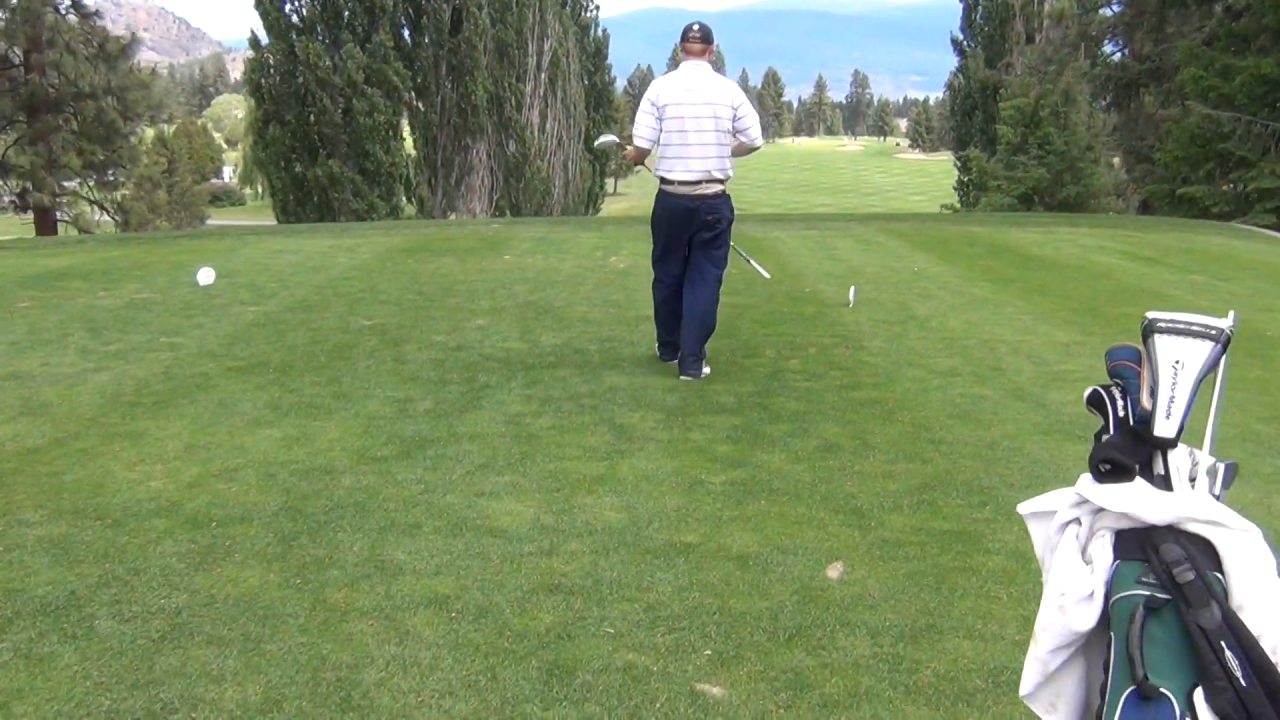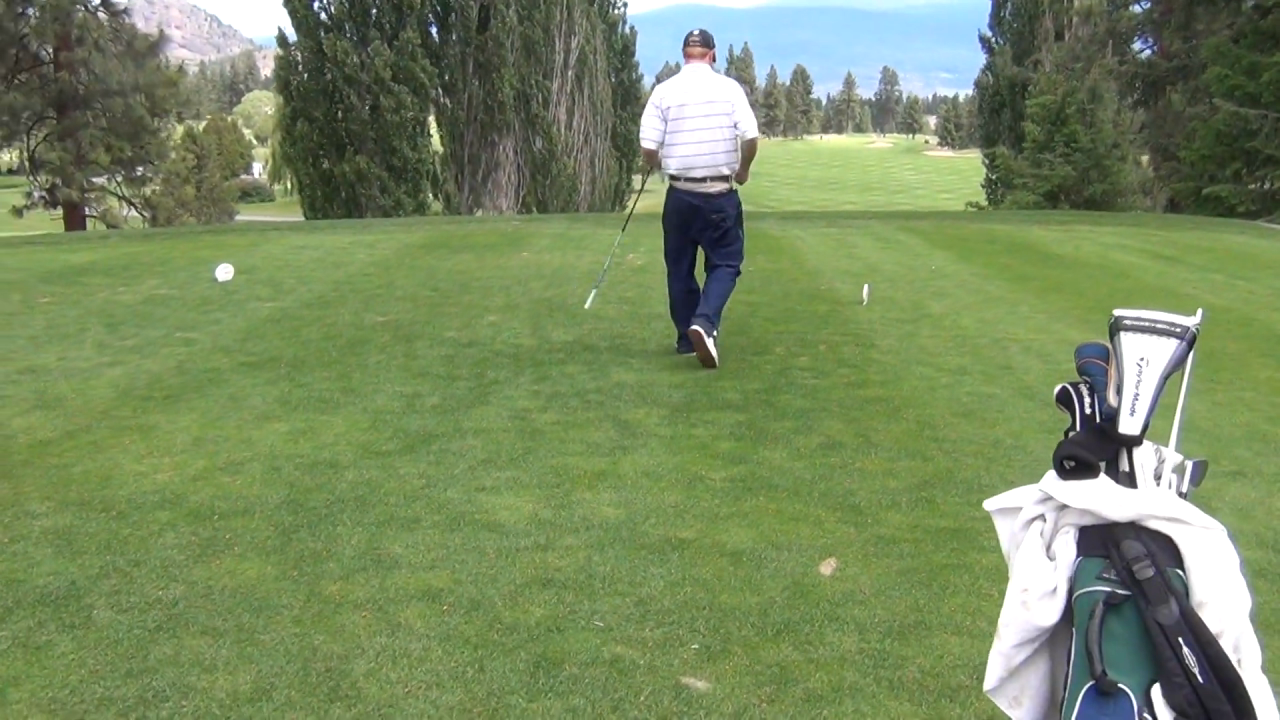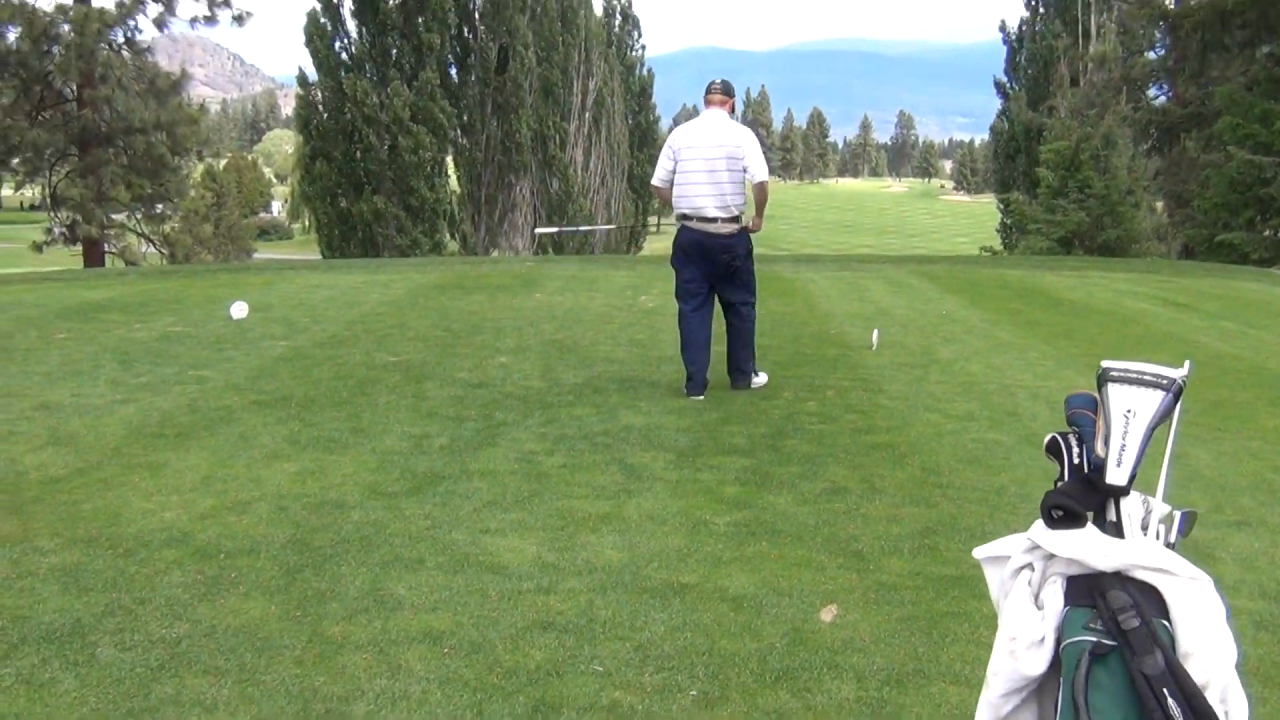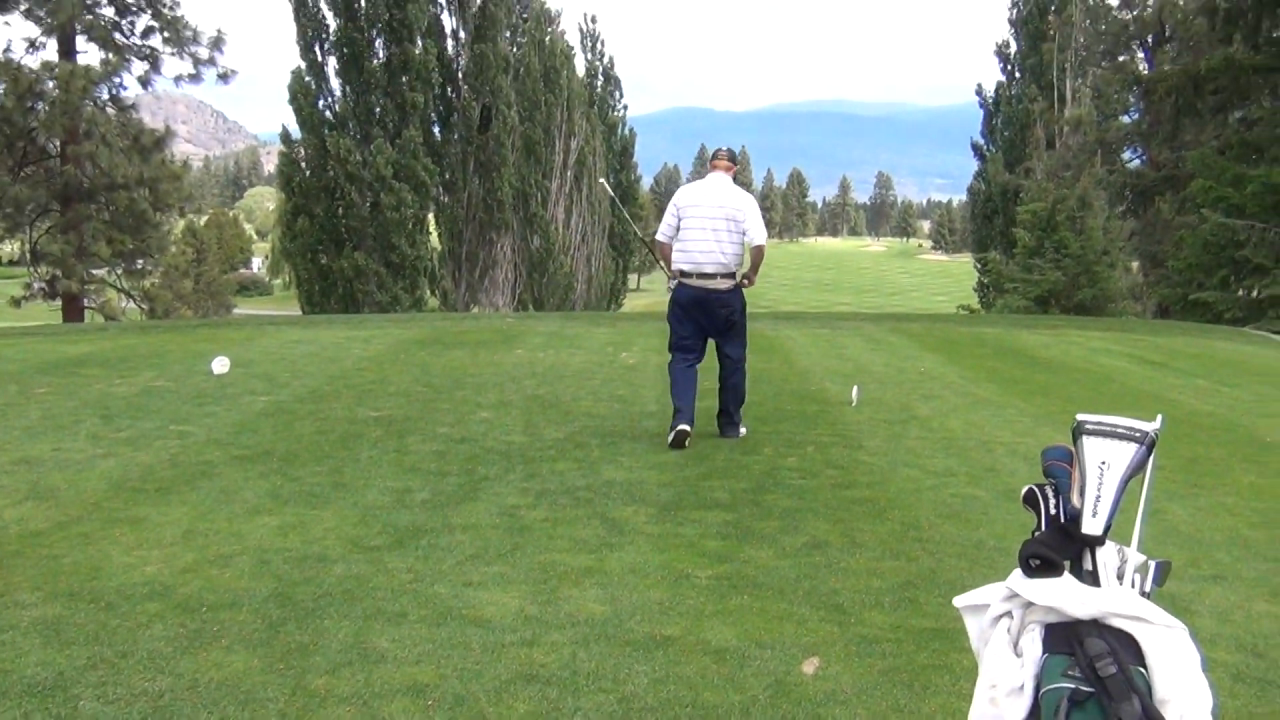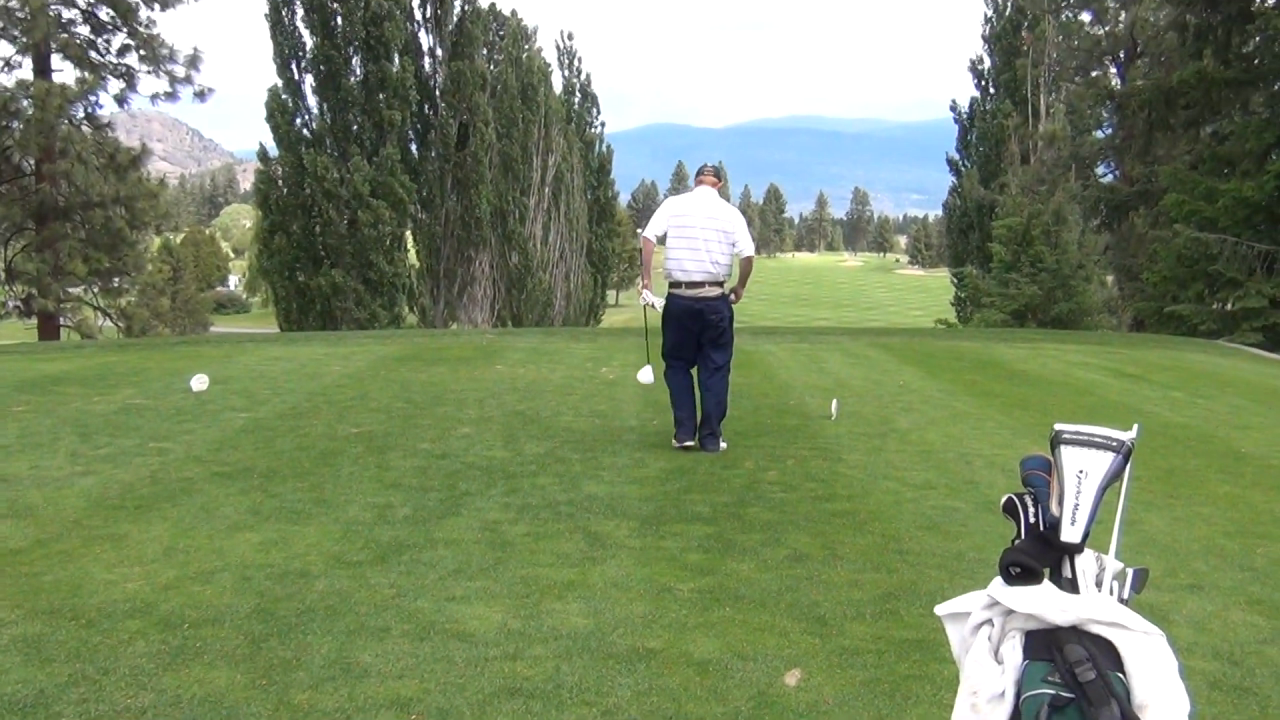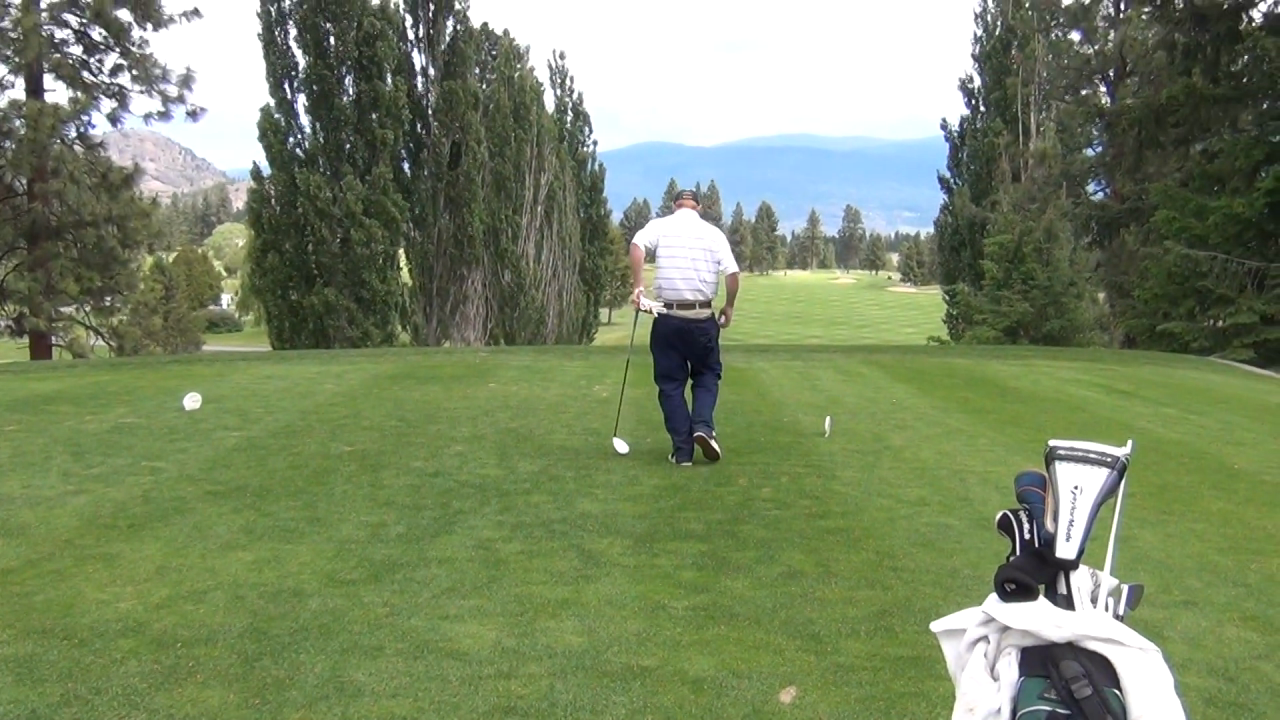
dt=0.3s
person 1, frame 1
left shoulder: (660, 87)
right shoulder: (729, 90)
left elbow: (642, 146)
right elbow: (754, 141)
left wrist: (632, 156)
left hip: (671, 197)
right hip: (713, 198)
left knee: (666, 275)
right knee: (704, 278)
left ankle: (669, 347)
right ankle: (692, 360)
person 1, frame 2
left shoulder: (663, 91)
right shoulder: (729, 87)
left elbow: (649, 148)
right elbow: (750, 136)
left wrist: (657, 164)
right wrist: (742, 169)
left hip: (680, 194)
right hip: (720, 195)
left knee: (679, 268)
right knee: (724, 266)
left ankle: (685, 338)
right ankle: (703, 323)
person 1, frame 3
left shoulder: (680, 134)
right shoulder: (742, 134)
left elbow: (659, 184)
right elbow: (760, 181)
right wrist: (759, 216)
left hip: (689, 234)
right hip: (729, 234)
left knee: (692, 307)
right knee: (740, 303)
left ankle: (695, 382)
right ankle: (743, 374)
person 1, frame 4
left shoulder: (684, 193)
right shoulder: (743, 198)
left elbow: (662, 239)
right elbow: (758, 244)
left wrist: (675, 270)
right wrist: (752, 273)
left hip: (687, 290)
right hip: (726, 290)
left knee: (683, 358)
right knee: (732, 358)
left ankle: (681, 419)
right ankle: (730, 424)
person 1, frame 5
left shoulder: (673, 204)
right shoulder: (730, 212)
left elbow: (647, 237)
right elbow: (747, 254)
left wrist: (645, 276)
right wrist: (740, 286)
left hip: (678, 298)
right hip: (714, 300)
left knee: (678, 364)
right knee: (715, 368)
left ankle: (685, 432)
right ankle: (710, 437)
person 1, frame 6
left shoulder: (659, 226)
right shoulder: (713, 232)
left elbow: (636, 245)
right elbow: (732, 272)
left wrist: (638, 286)
right wrist: (729, 307)
left hip: (667, 318)
right hip: (702, 318)
left knee: (670, 385)
right knee: (707, 376)
left ankle: (682, 450)
right ankle: (703, 428)
